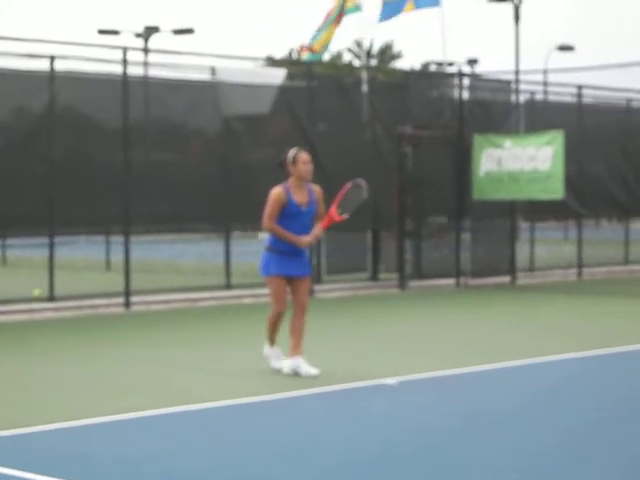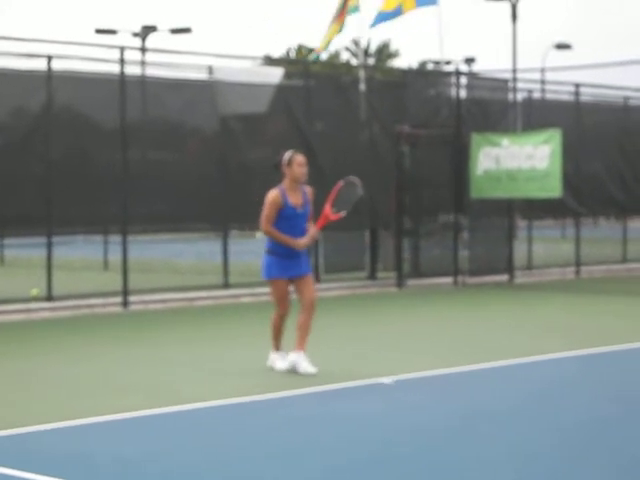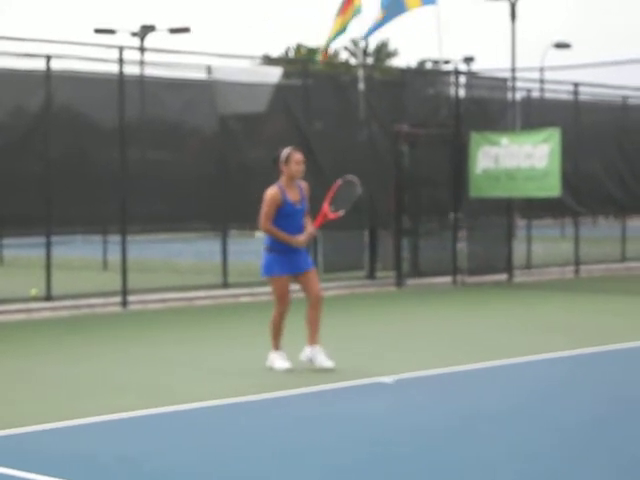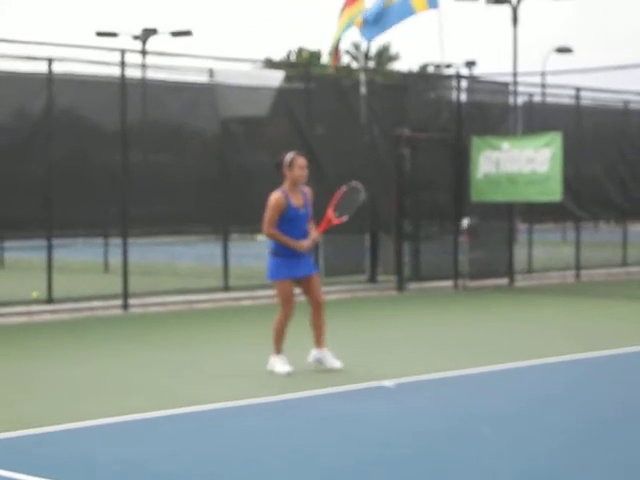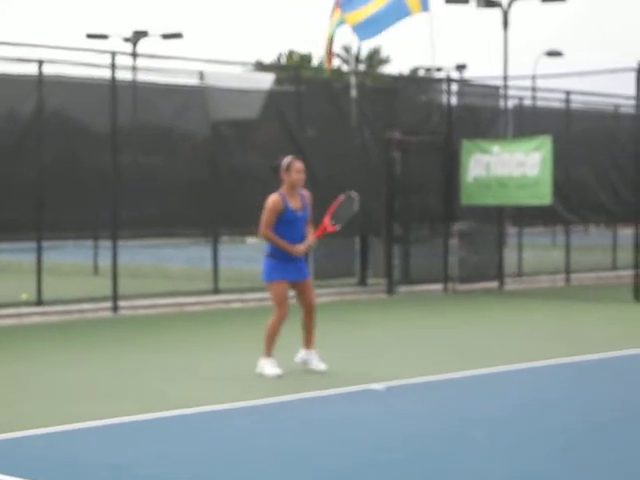
dt=0.2s
person 1, frame 1
left shoulder: (316, 191)
right shoulder: (279, 192)
left elbow: (319, 219)
right elbow: (268, 224)
left wrist: (315, 232)
right wrist: (296, 239)
left hip: (300, 258)
right hip: (277, 257)
left knee: (301, 307)
right knee: (279, 307)
left ankle: (295, 358)
right ankle: (270, 346)
person 1, frame 2
left shoulder: (308, 192)
right shoulder: (275, 196)
right elbow: (265, 227)
left wrist: (311, 233)
right wrist: (293, 242)
left hip: (300, 258)
right hip: (277, 259)
left knee: (309, 303)
right knee: (283, 309)
left ankle: (298, 355)
right ankle: (276, 353)
person 1, frame 3
left shoulder: (303, 187)
right shoulder: (274, 193)
right elbow: (264, 225)
left wrist: (309, 228)
right wrist: (292, 239)
left hip: (300, 253)
right hip: (278, 255)
left knee: (316, 297)
right knee: (282, 305)
left ankle: (313, 349)
right ankle: (275, 353)
person 1, frame 4
left shoulder: (307, 192)
right shoulder: (278, 198)
right elbow: (268, 229)
left wrist: (313, 234)
right wrist: (295, 244)
left hip: (304, 258)
right hip: (282, 260)
left knee: (318, 303)
right knee: (287, 309)
left ankle: (320, 351)
right ankle: (276, 356)
person 1, frame 5
left shoulder: (305, 196)
right shoulder: (275, 200)
right elbow: (264, 231)
left wrist: (308, 240)
right wrist: (291, 248)
left hip: (298, 261)
right hip: (277, 262)
left knee: (310, 306)
right knee: (281, 311)
left ankle: (307, 351)
right ankle: (266, 359)
